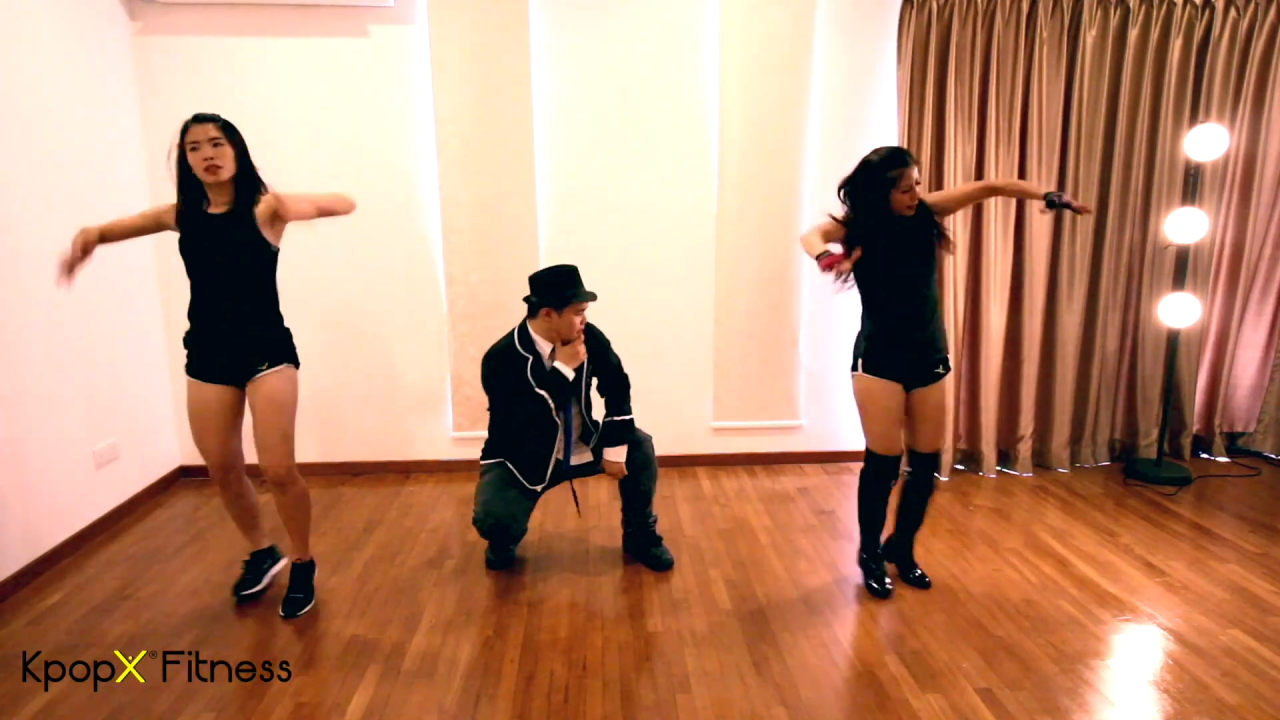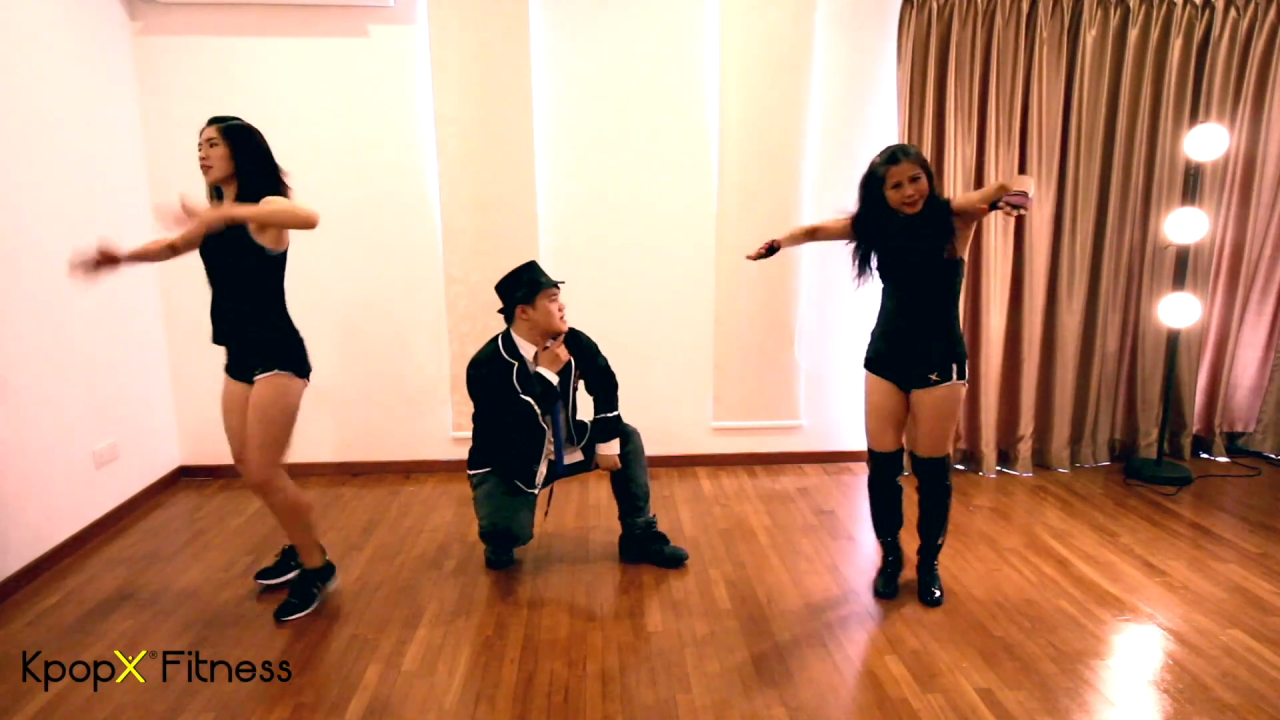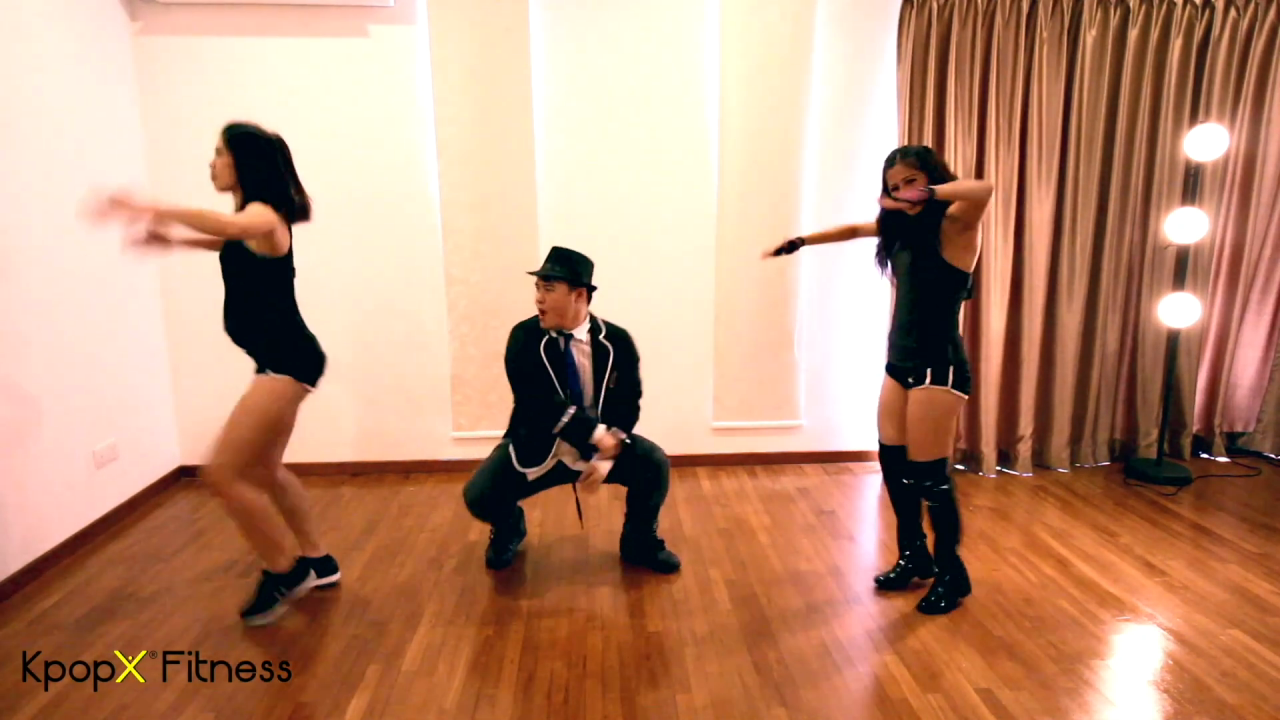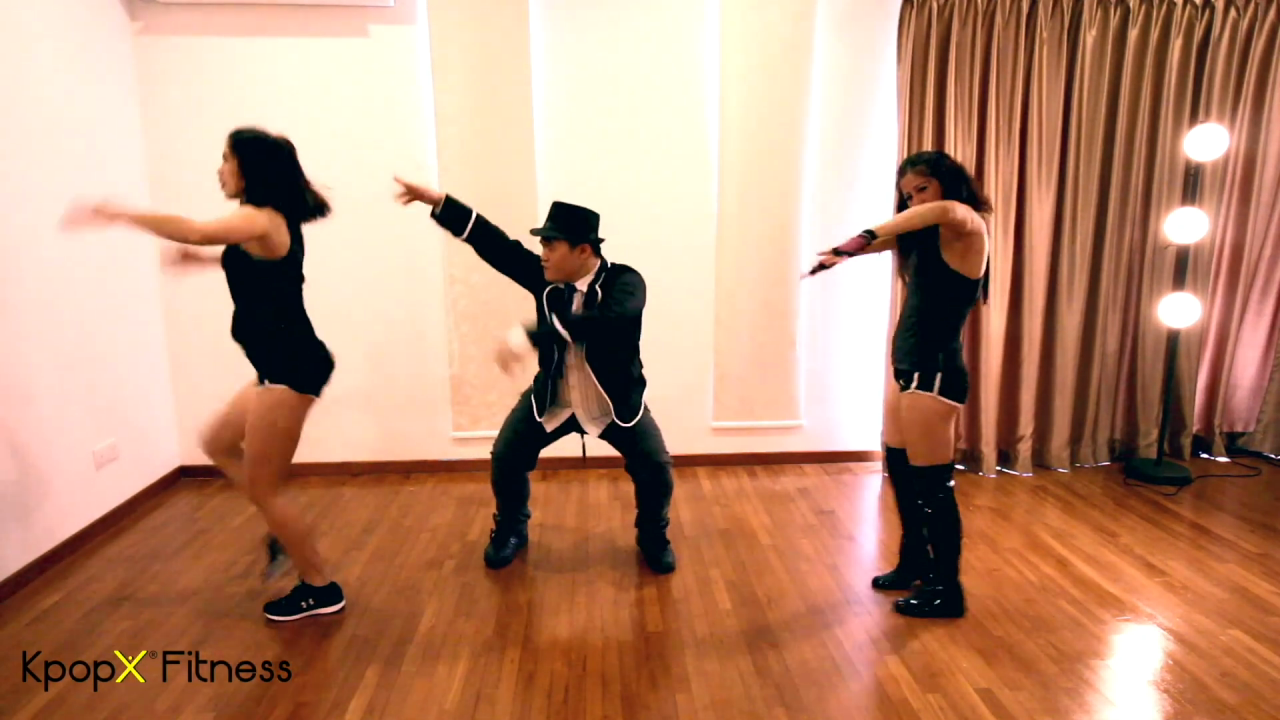
dt=0.5s
person 1, frame 1
left shoulder: (267, 206)
right shoulder: (180, 215)
left elbow: (346, 204)
right elbow: (108, 231)
left wrist: (311, 205)
right wrist: (87, 238)
left hip: (267, 352)
right hip: (208, 358)
left knee: (279, 470)
right knee: (224, 472)
left ankle: (303, 565)
right ankle: (263, 553)
person 1, frame 2
left shoulder: (266, 209)
right shoulder: (210, 220)
left elbow: (310, 217)
right elbow: (162, 248)
left wrist: (235, 209)
right wrist: (117, 258)
left hip: (276, 357)
right hip: (239, 358)
left knee: (262, 474)
right knee: (253, 470)
left ankle: (316, 567)
right ankle: (299, 552)
person 1, frame 3
left shoulder: (263, 217)
right shoulder: (253, 220)
left elbow: (229, 226)
right elbow: (229, 240)
left wrist: (152, 209)
right wrist: (172, 239)
left hip: (287, 361)
right hip: (282, 360)
left knee: (223, 474)
right knee: (261, 470)
left ankle: (283, 569)
right ankle: (315, 559)
person 1, frame 4
left shoulder: (260, 219)
right shoulder: (274, 222)
left elbow: (180, 226)
left wrist: (115, 212)
left hip: (291, 368)
right hip: (283, 361)
left knee: (258, 487)
right knee: (217, 444)
left ankle: (321, 588)
right ankle: (287, 534)
person 2, frame 1
left shoulder: (925, 214)
right shoulder: (860, 227)
left elbow: (987, 186)
right elbow: (811, 237)
left wrist: (1046, 197)
right wrist: (825, 255)
left hip: (930, 359)
right hip: (879, 361)
left knee: (927, 463)
right knee: (884, 461)
left ankle: (899, 548)
right ankle: (869, 554)
person 2, frame 2
left shoulder: (949, 217)
right shoulder: (874, 226)
left elbow: (1017, 186)
right elbow: (816, 229)
left wrist: (1011, 195)
right wrist: (780, 241)
left hip: (939, 361)
right hip: (884, 357)
left knee: (933, 468)
right knee: (881, 464)
left ankle: (928, 564)
right ankle: (890, 555)
person 2, frame 3
left shoulder: (955, 223)
right shoulder: (902, 228)
left elbow: (983, 189)
right elbow: (856, 228)
left wrist: (926, 195)
right wrist: (802, 241)
left hip: (939, 366)
right hip: (901, 364)
left knee: (930, 475)
right knee: (894, 465)
left ankle: (952, 574)
right ankle: (913, 556)
person 2, frame 4
left shoulder: (966, 226)
right shoulder: (928, 231)
left elbow: (945, 209)
right elbow: (897, 234)
left wrist: (864, 237)
right wrist: (841, 252)
left hip: (935, 372)
right hip: (908, 368)
left knee: (932, 481)
right knee: (899, 468)
left ankle: (946, 589)
right ankle: (911, 564)
person 3, frame 1
left shoulder: (589, 338)
right shoulder: (501, 358)
left elbow: (617, 387)
right elbow: (523, 422)
left wrist: (615, 448)
right wrist: (562, 369)
left hip: (580, 447)
right hip: (521, 459)
left knee: (639, 446)
right knee: (492, 521)
left ankle: (639, 535)
right ankle: (506, 539)
person 3, frame 2
left shoulder: (573, 342)
right shoulder: (487, 365)
left elbow: (605, 385)
right elbow: (511, 429)
left wrist: (607, 442)
right wrist: (546, 374)
left hip: (564, 449)
right hip: (506, 465)
left knee: (626, 438)
right knee: (506, 533)
left ankle: (639, 536)
right ankle: (502, 538)
person 3, frame 3
left shoulder: (616, 341)
right shoulder: (525, 336)
left elbow: (627, 404)
right elbow: (536, 401)
left wrist: (607, 457)
right wrist: (595, 432)
left hip: (594, 448)
right hip: (534, 448)
left knee: (654, 463)
right knee: (479, 495)
left ankle: (639, 542)
right ankle: (508, 531)
person 3, frame 4
left shoulder: (625, 282)
right shoulder: (545, 276)
left elbow: (598, 322)
right elbow: (496, 245)
left wrist: (528, 336)
right wrist: (439, 201)
left hip: (616, 401)
right hip: (552, 399)
left knee: (655, 467)
right knee: (507, 456)
left ankle: (653, 538)
right ankle: (512, 531)
